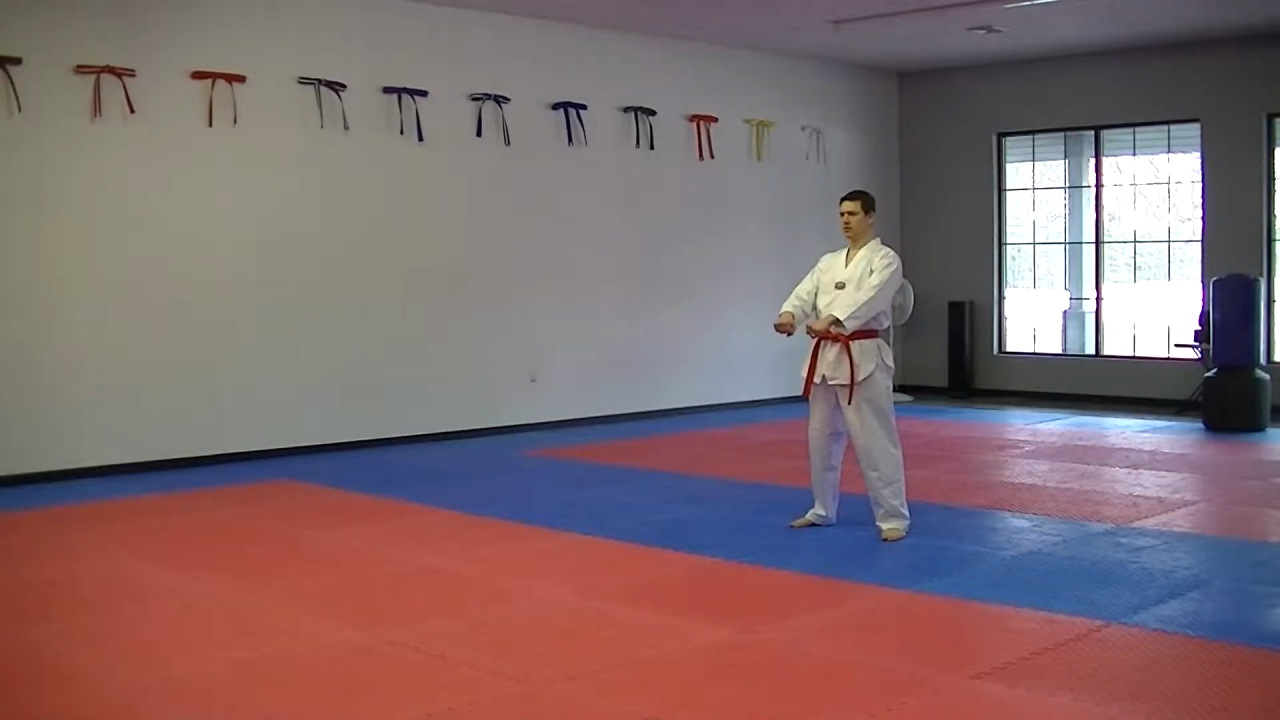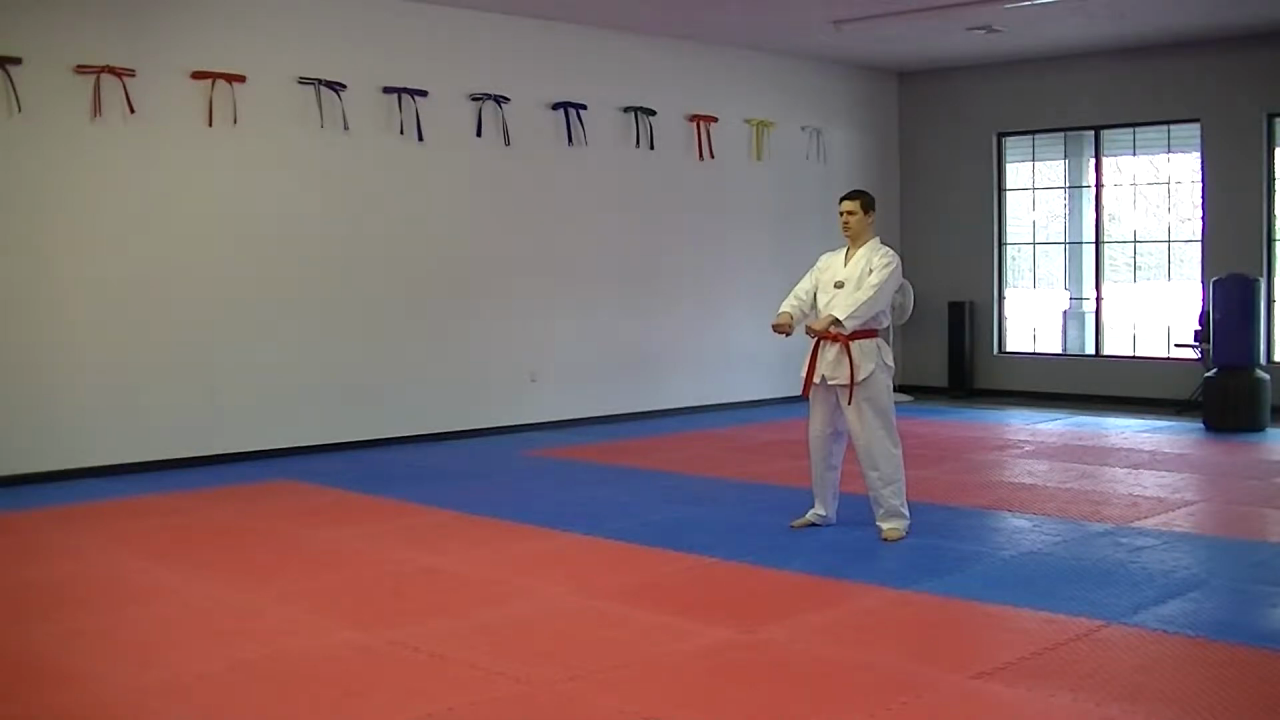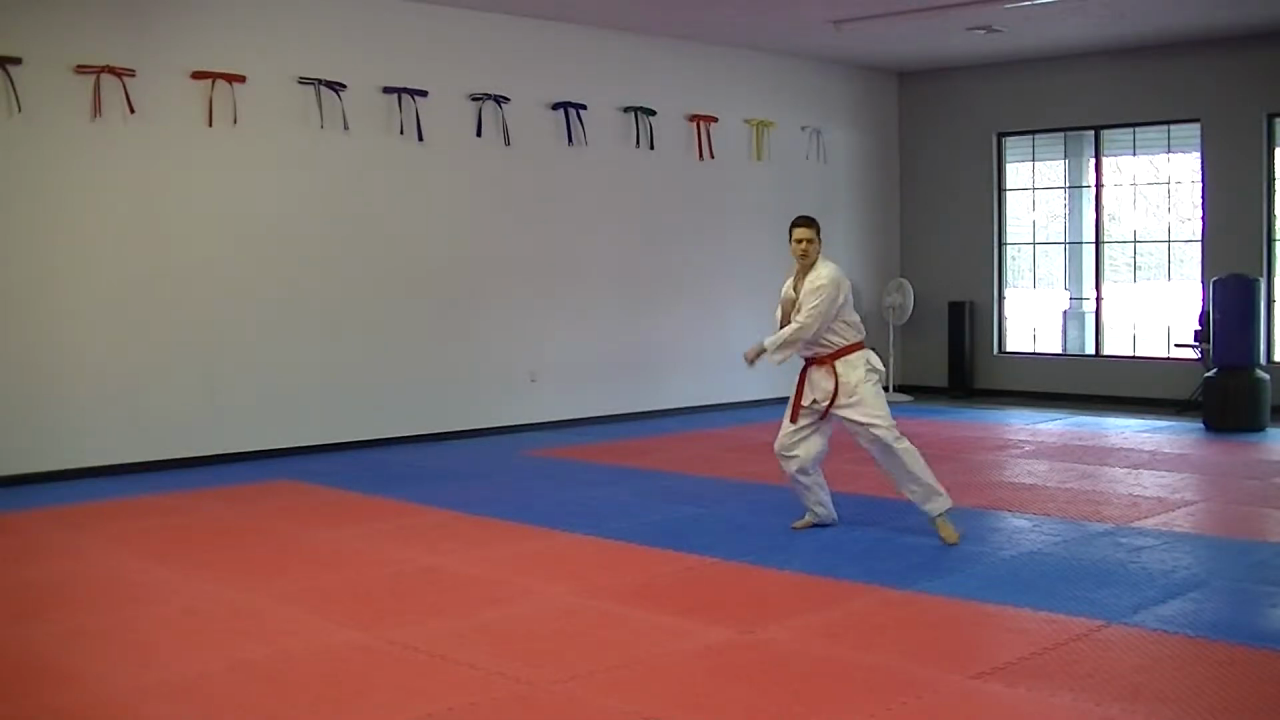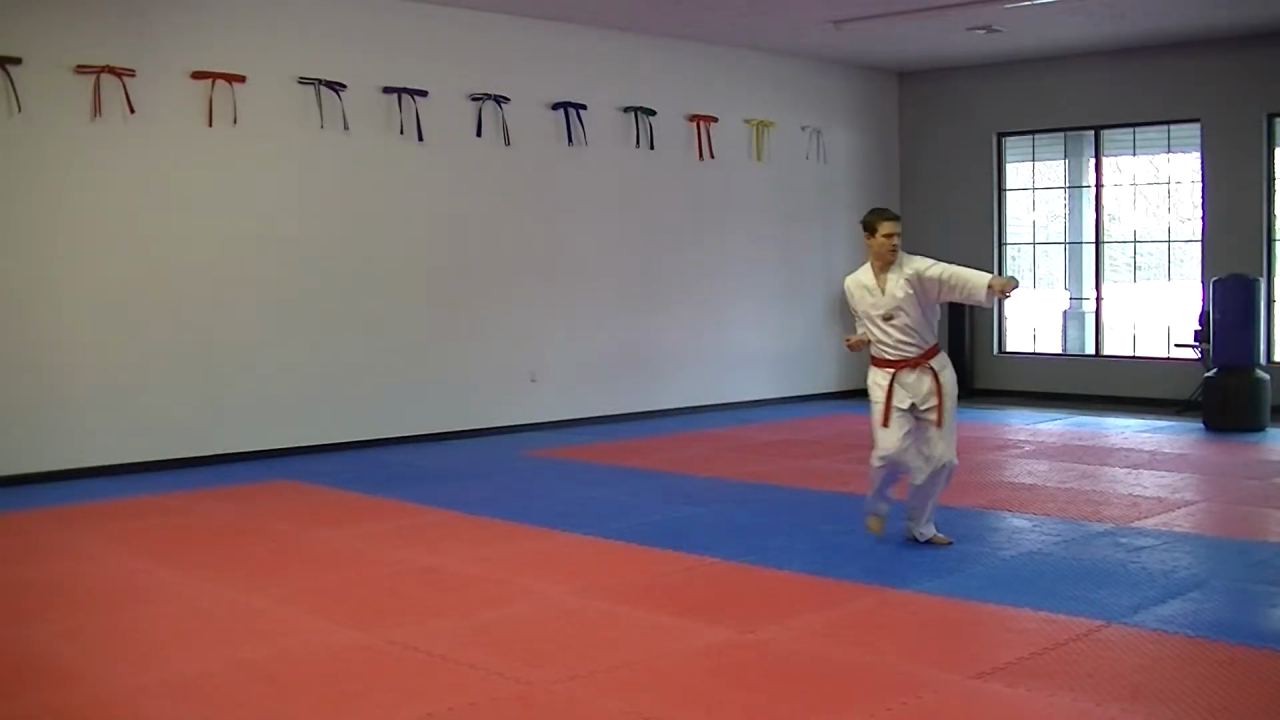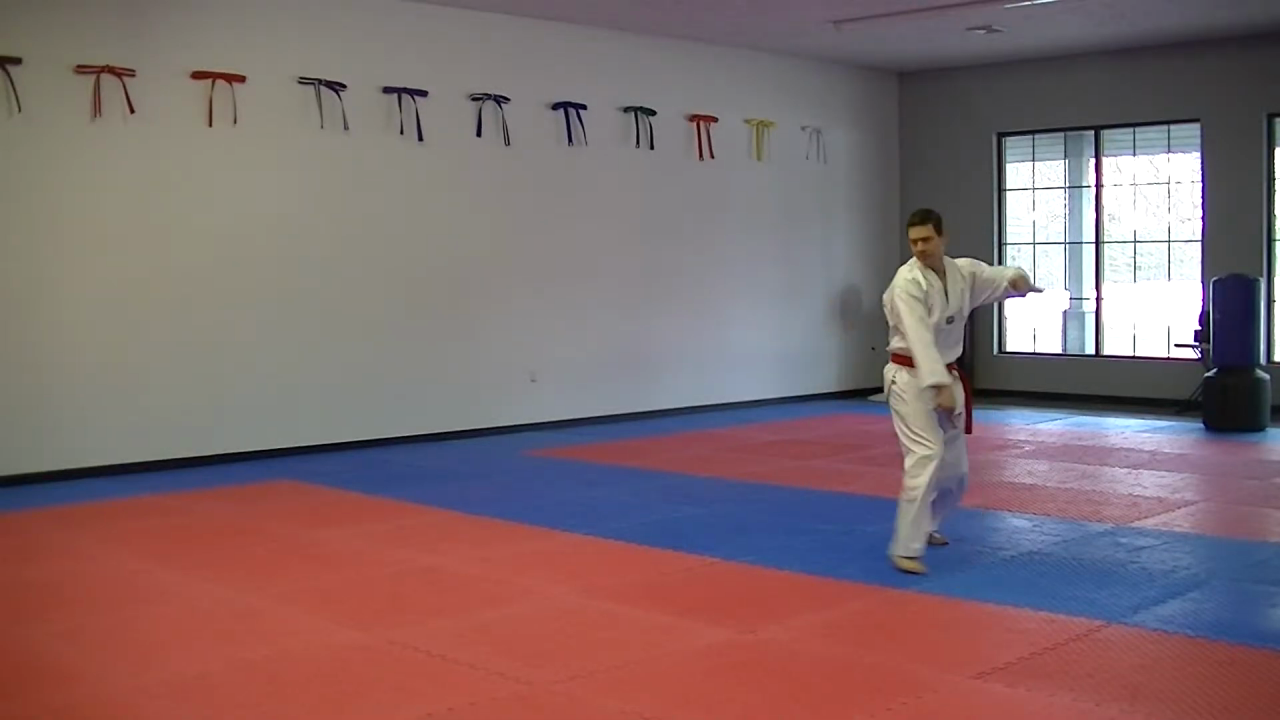
dt=1s
person 1, frame 1
left shoulder: (885, 260)
right shoulder: (828, 262)
left elbow: (868, 298)
right elbow: (805, 292)
left wrist: (830, 320)
right wrist: (789, 313)
left hip: (863, 358)
right hip: (826, 357)
left knee: (875, 440)
right knee: (822, 437)
left ankle: (893, 517)
right ankle: (823, 510)
person 1, frame 2
left shoulder: (885, 259)
right shoulder: (828, 261)
left elbow: (867, 298)
right elbow: (804, 292)
left wrist: (829, 319)
right wrist: (787, 314)
left hip: (863, 357)
right hip: (826, 357)
left knee: (875, 439)
right knee: (822, 436)
left ankle: (893, 517)
right ankle: (823, 509)
person 1, frame 3
left shoulder: (829, 277)
right shoulder: (792, 284)
left elbow: (804, 330)
right elbow: (788, 325)
left wrist: (762, 349)
right wrist: (785, 315)
left hip: (851, 369)
right hip: (814, 375)
left knee: (883, 437)
right knee: (790, 448)
left ankle: (936, 509)
right ankle: (820, 511)
person 1, frame 4
left shoulder: (916, 269)
right shoulder: (854, 285)
left elbow: (955, 277)
left wrist: (993, 282)
right wrist: (860, 339)
left hip: (932, 371)
right hip: (888, 376)
left knee: (940, 457)
right knee: (890, 451)
left ankle: (919, 523)
right ankle: (878, 506)
person 1, frame 5
left shoulder: (961, 270)
right shoulder: (907, 281)
left elbow: (998, 279)
right elbow: (919, 338)
left wrist: (1016, 280)
right wrist: (939, 384)
left hip: (947, 376)
right hip: (910, 377)
left knee: (955, 465)
right knee: (926, 455)
left ankle: (921, 525)
right ankle: (906, 547)
